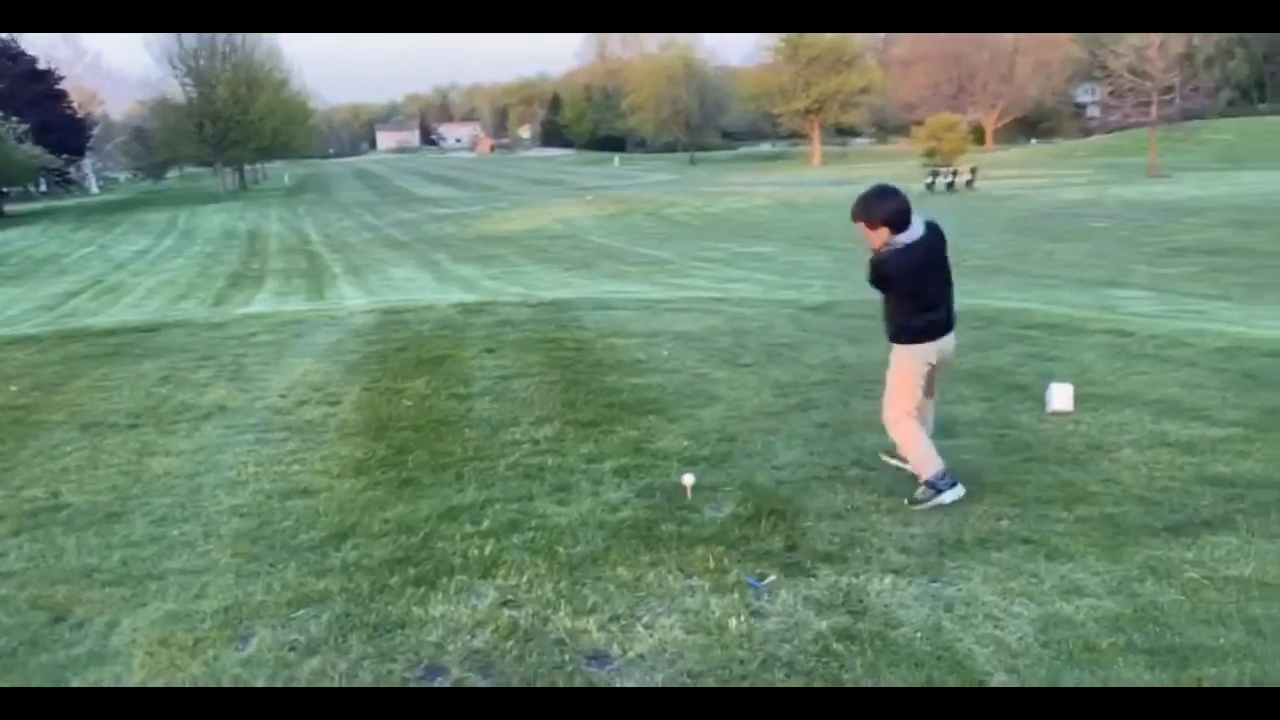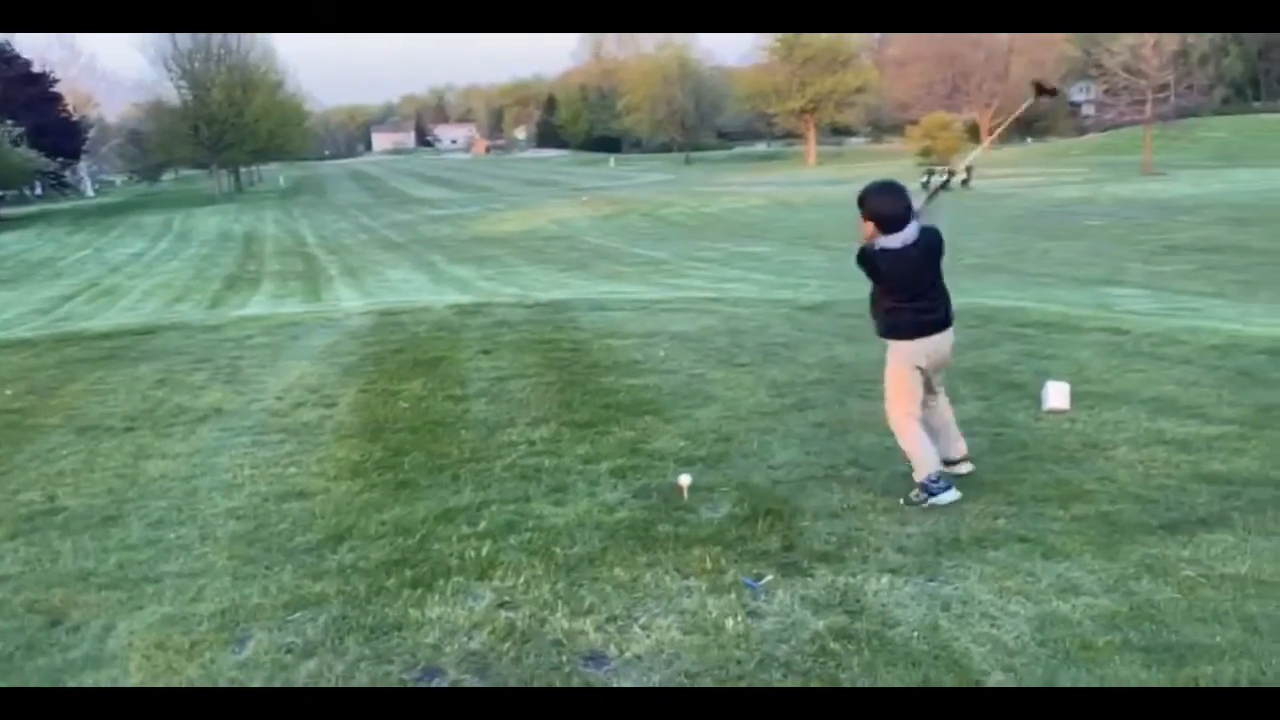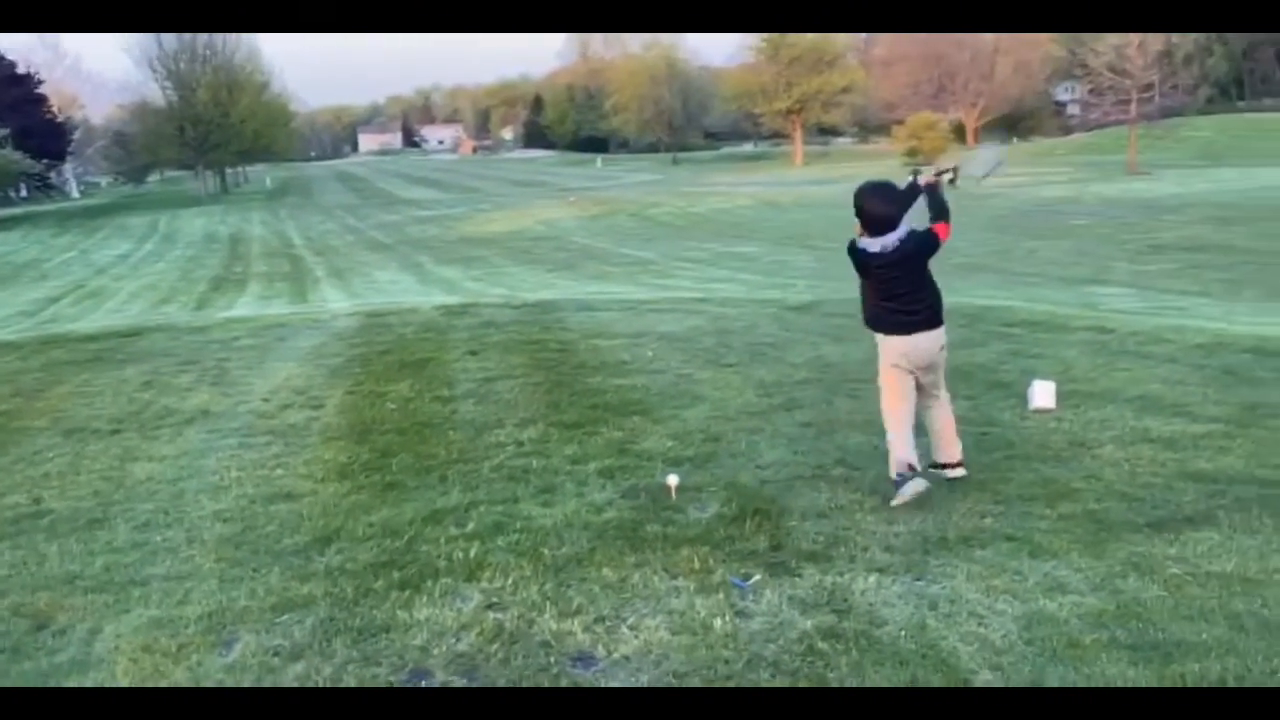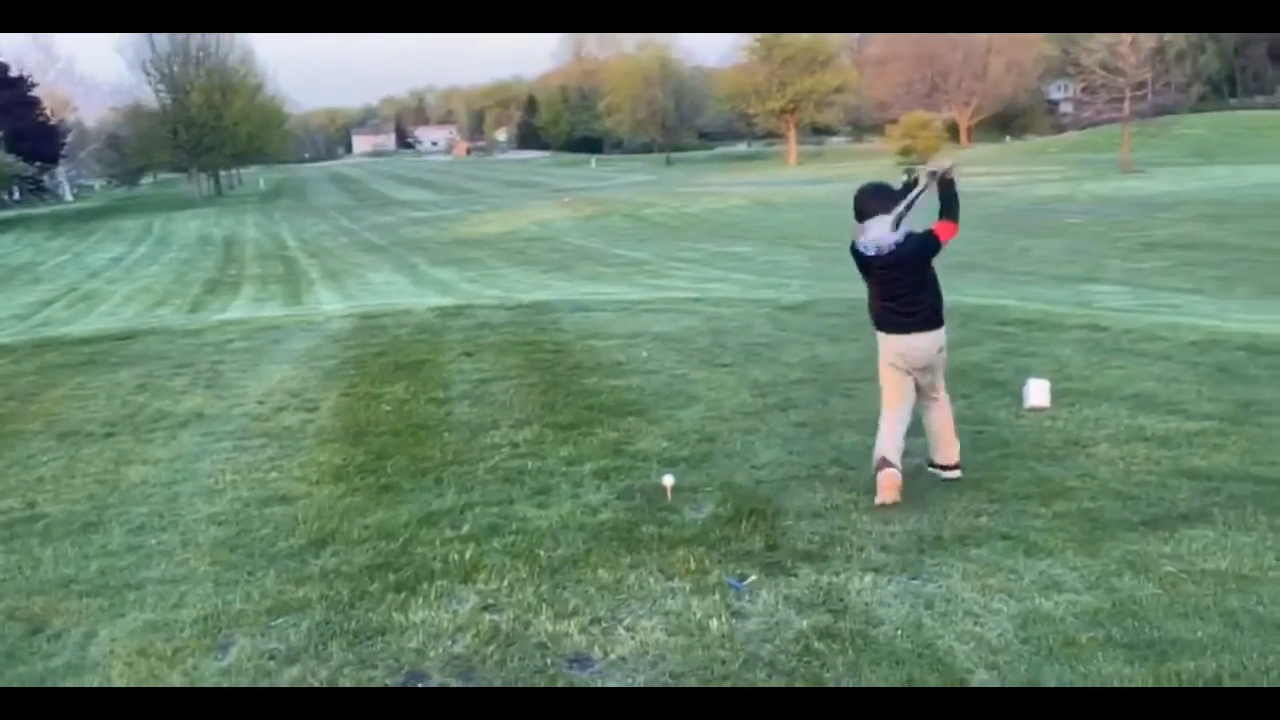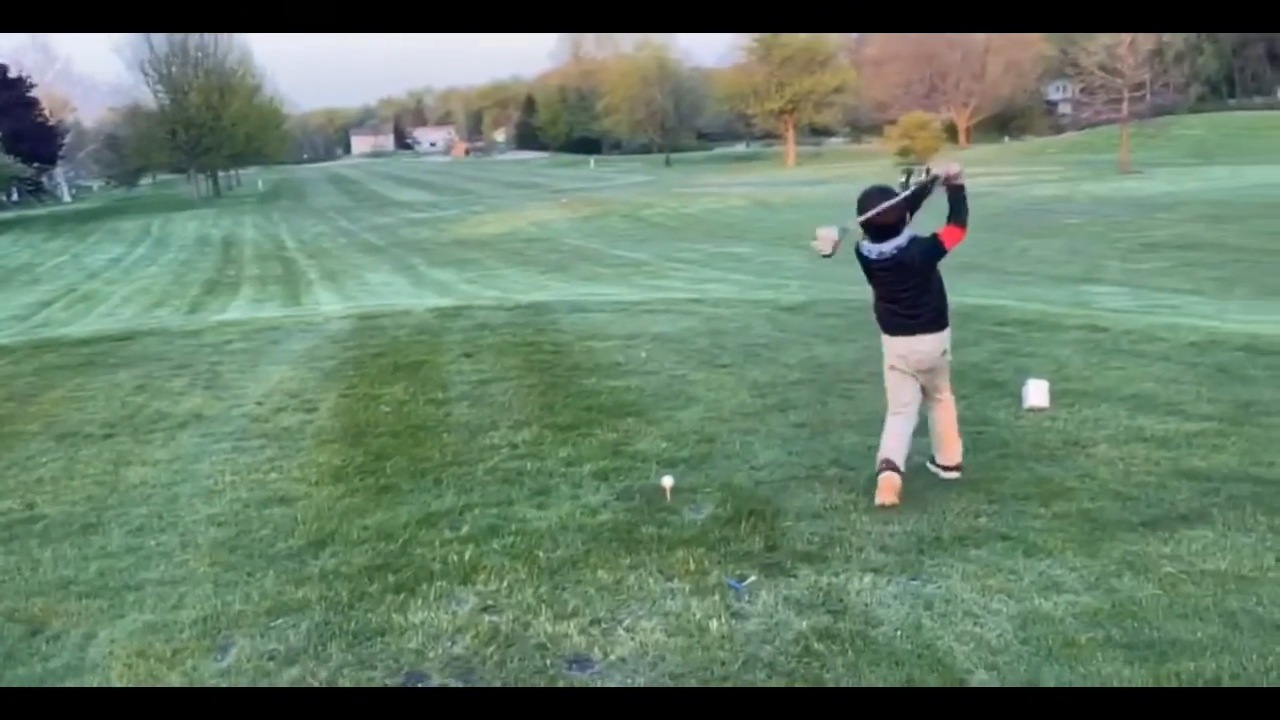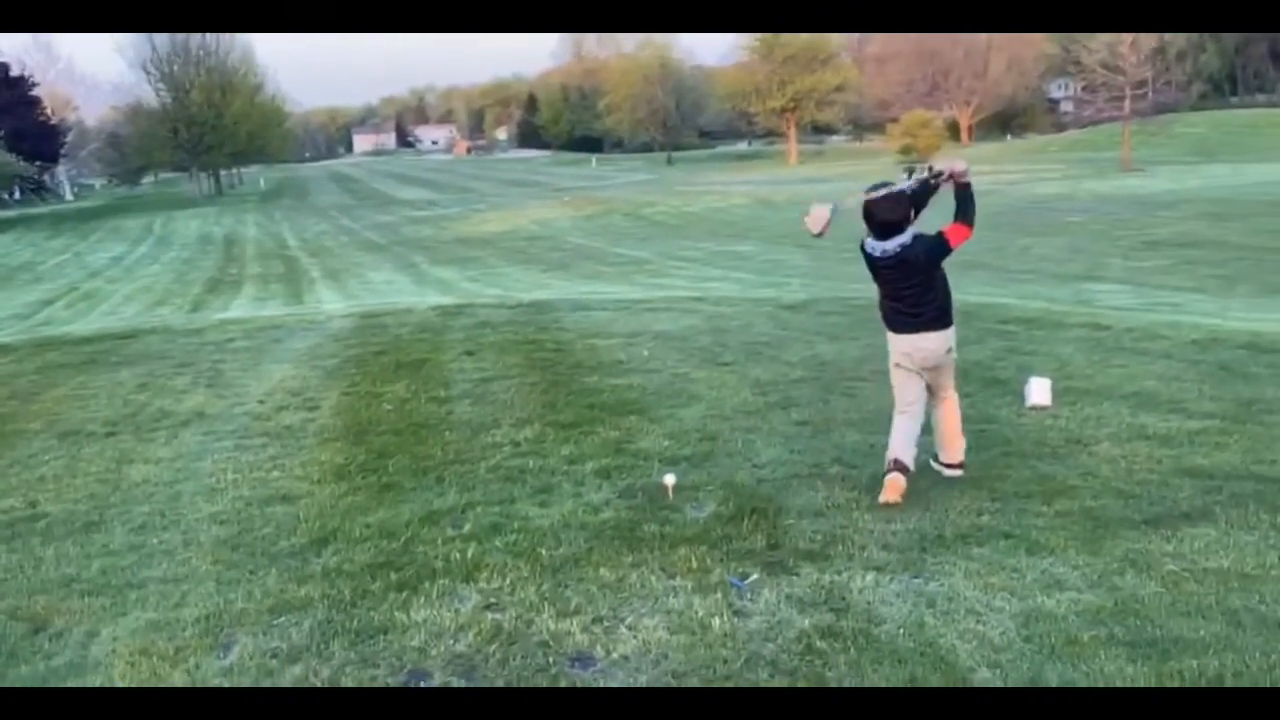
dt=0.1s
person 1, frame 1
left shoulder: (884, 263)
right shoulder: (933, 234)
left hip: (913, 345)
right hip: (944, 336)
left knee: (899, 413)
right knee: (921, 395)
left ankle: (938, 479)
right ankle: (913, 454)
person 1, frame 2
left shoulder: (870, 258)
right shoulder: (930, 238)
right wrist: (907, 212)
left hip: (906, 343)
right hip: (941, 335)
left knee: (903, 413)
right knee: (934, 395)
left ankle: (933, 480)
right ankle: (955, 456)
person 1, frame 3
left shoulder: (857, 251)
right shoulder: (916, 244)
left elbow: (875, 221)
right elbow: (941, 223)
left wrist: (915, 186)
right wrist: (931, 188)
left hip: (893, 342)
right hip: (932, 336)
left knee: (896, 410)
right knee: (936, 397)
left ankle: (906, 471)
right ankle: (950, 460)
person 1, frame 4
left shoulder: (860, 252)
right shoulder: (917, 246)
left elbow: (878, 219)
right elbow: (949, 222)
left wrist: (918, 179)
right wrist: (945, 180)
left hip: (894, 342)
right hip: (931, 336)
left knee: (895, 409)
right knee: (935, 398)
left ankle: (888, 464)
right ankle: (947, 461)
person 1, frame 5
left shoulder: (864, 253)
right shoulder: (920, 252)
left elbow: (890, 215)
right elbow: (958, 225)
left wrist: (929, 183)
right wrist: (955, 184)
left hip: (896, 344)
right hip: (934, 339)
left knee: (900, 410)
right knee: (940, 399)
left ankle: (890, 466)
right ankle: (948, 460)
person 1, frame 6
left shoulder: (870, 251)
right shoulder: (925, 249)
left elbow: (893, 216)
right elbow: (965, 224)
left wrist: (934, 180)
right wrist: (962, 182)
left hip: (902, 342)
right hip: (939, 337)
left knee: (907, 408)
right knee: (945, 397)
left ankle: (897, 466)
right ankle: (951, 458)
